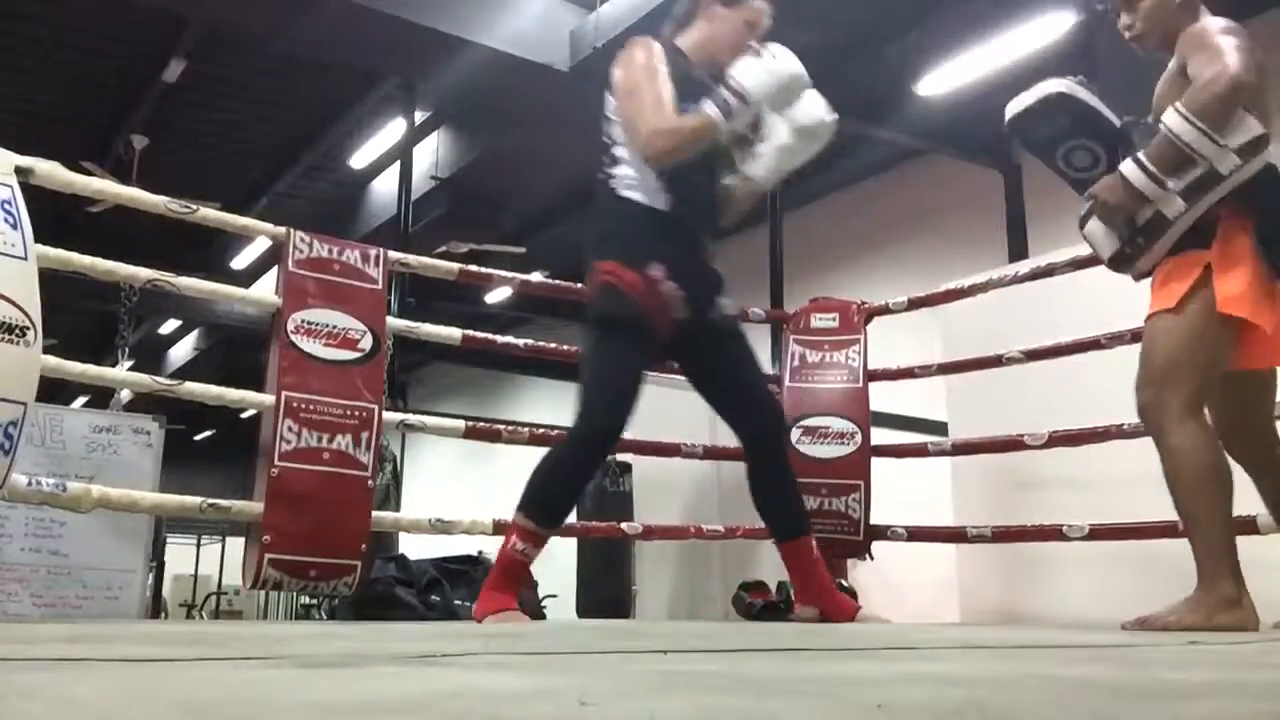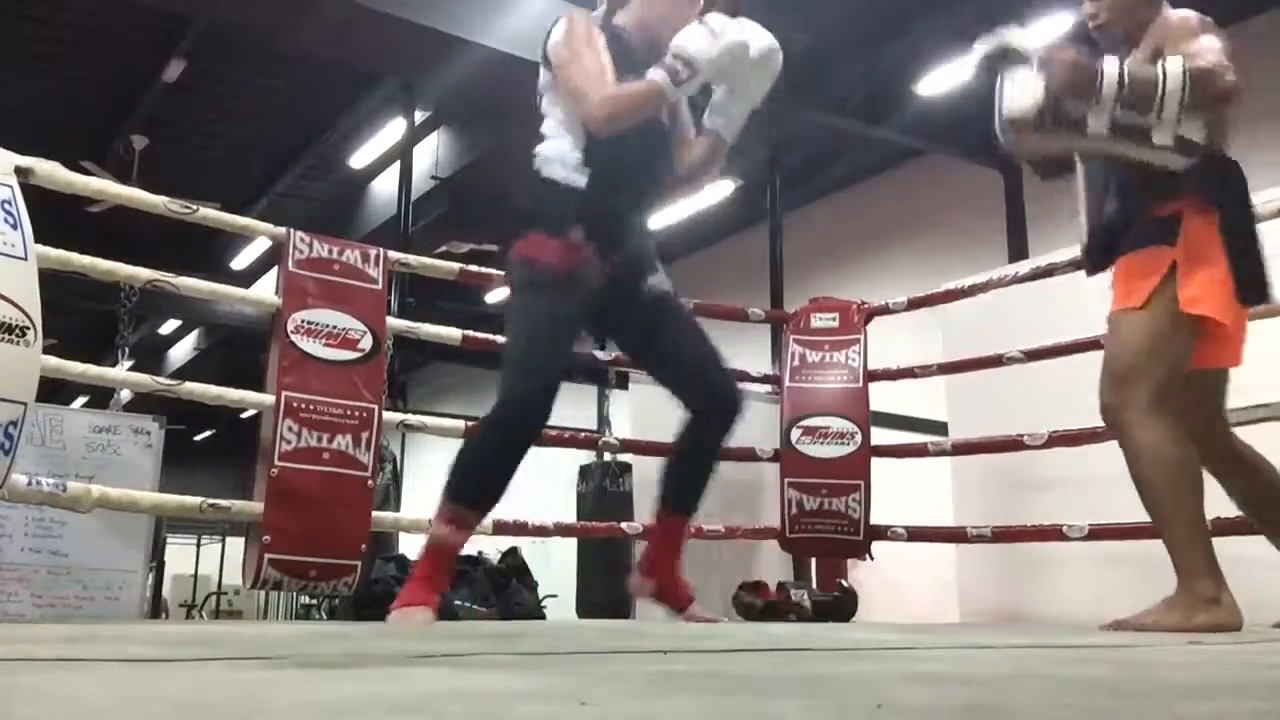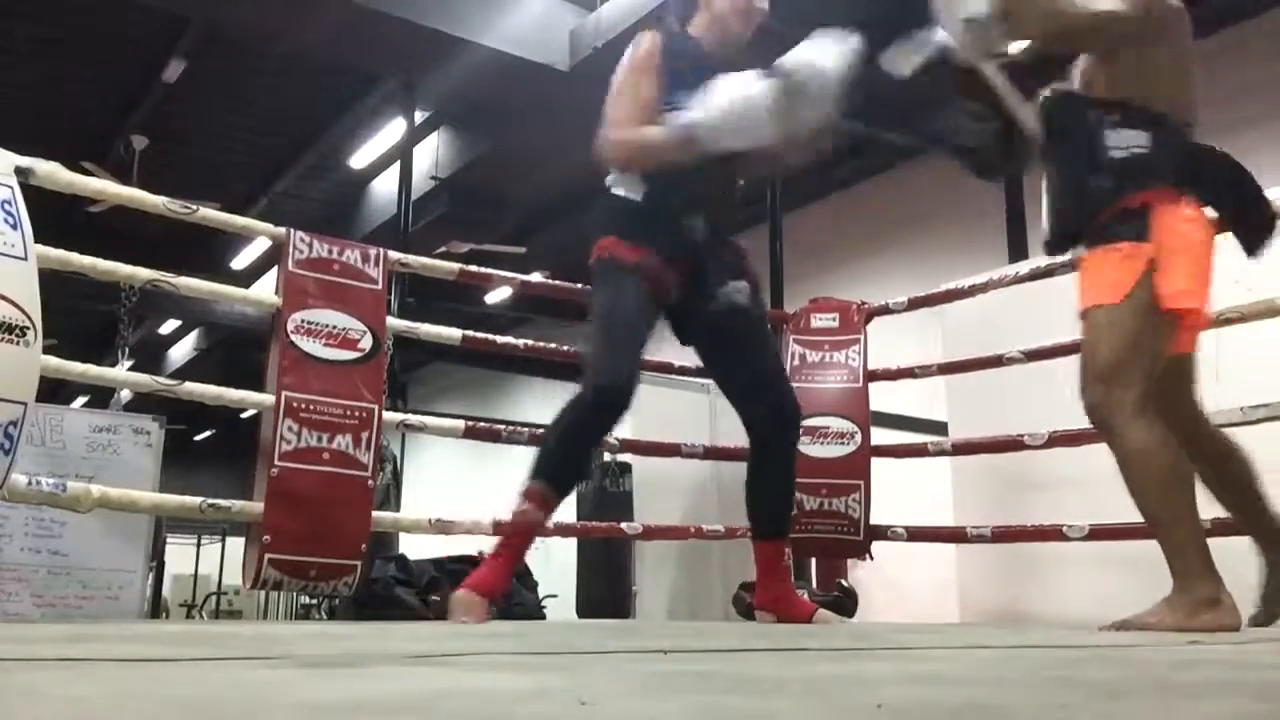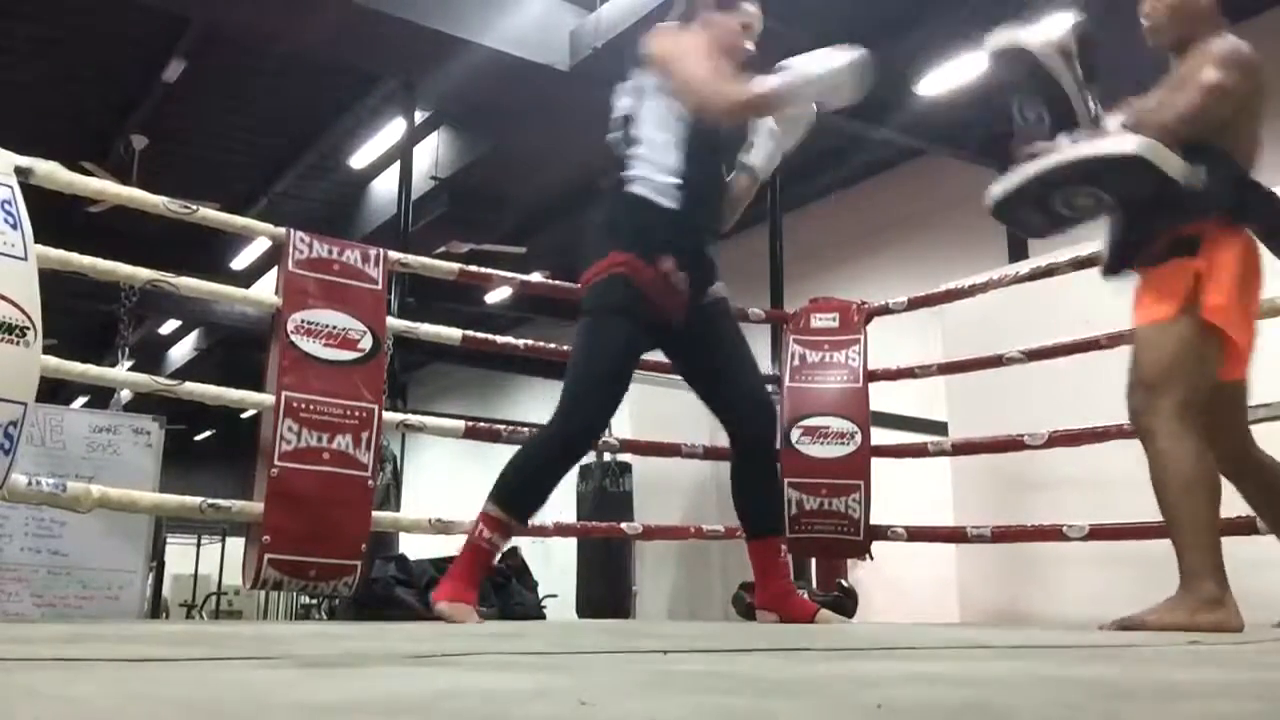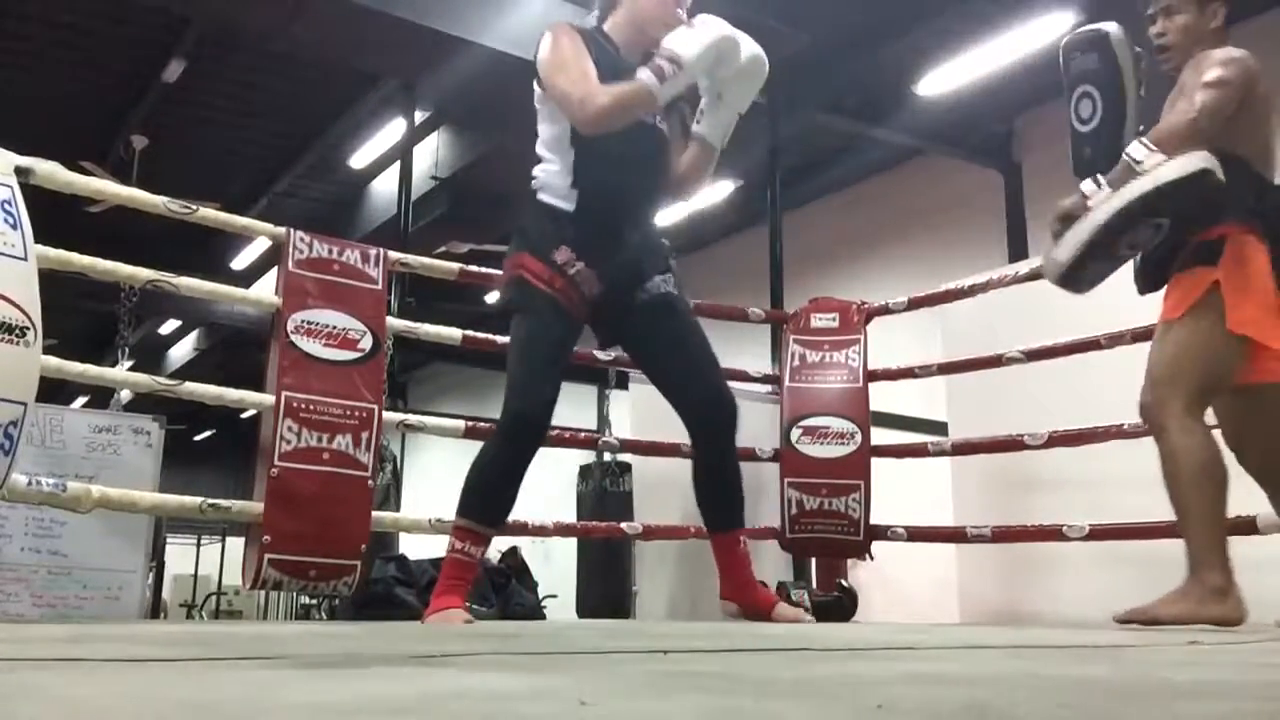
dt=0.4s
person 1, frame 1
right shoulder: (1188, 65)
left elbow: (1229, 85)
left wrist: (1133, 179)
left hip: (1219, 246)
right hip: (1214, 252)
left knee: (1166, 403)
left ankle: (1220, 591)
person 1, frame 2
right shoulder: (1139, 69)
left elbow: (1218, 82)
left wrist: (1098, 79)
right wrist: (1056, 104)
left hip: (1180, 237)
right hip: (1157, 246)
left knee: (1131, 401)
right knee: (1206, 435)
left ankle: (1201, 592)
person 1, frame 3
right shoulder: (1089, 56)
left hip: (1146, 226)
right hip: (1122, 234)
left knee: (1115, 398)
right knee: (1175, 417)
left ankle: (1199, 593)
person 1, frame 4
left shoulder: (1225, 55)
right shoulder: (1183, 78)
left elbow: (1168, 123)
left hip: (1201, 256)
right hip: (1182, 263)
left knee: (1159, 409)
right knee: (1227, 442)
left ankle: (1203, 596)
person 1, frame 5
left shoulder: (1227, 66)
right shoulder: (1198, 90)
left elbow: (1180, 136)
left wrist: (1095, 194)
left hip: (1227, 263)
right hip: (1217, 272)
left knee: (1167, 405)
left ankle: (1209, 583)
person 2, frame 1
left shoulder: (709, 91)
right shoulder: (646, 55)
right elbow: (657, 144)
left wrist: (773, 158)
right wrist: (737, 100)
left hip: (689, 279)
right hip: (633, 270)
left knee: (765, 423)
right knee: (600, 429)
left ankle: (820, 597)
right ankle: (499, 591)
person 2, frame 2
left shoulder: (654, 80)
left elbow: (683, 173)
right elbow: (600, 113)
left wrist: (732, 104)
right wrist: (686, 65)
left hip: (623, 254)
right hip: (558, 243)
left knee: (718, 396)
right knee: (527, 397)
left ankle: (661, 570)
right ankle: (422, 587)
person 2, frame 3
left shoulder: (744, 77)
left elbow: (795, 148)
right elbow: (615, 147)
left wrist: (811, 96)
right wrist: (700, 127)
left hip: (708, 265)
right hip: (635, 250)
left knee: (778, 416)
right knee: (608, 390)
left ankle: (777, 597)
right ankle: (493, 574)
person 2, frame 4
left shoulder: (698, 118)
left elbow: (718, 215)
right elbow: (726, 103)
left wrist: (769, 150)
right wrist: (805, 79)
left hip: (686, 277)
right hip: (633, 267)
left knee: (755, 420)
right knee: (576, 424)
left ankle: (779, 600)
right ankle: (457, 583)
person 2, frame 5
left shoulder: (656, 93)
left elbow: (679, 183)
right elbow: (591, 112)
left wrist: (719, 109)
right wrist: (675, 66)
left hip: (634, 266)
right hip: (559, 261)
left knee: (713, 410)
right knee: (523, 422)
left ankle: (742, 591)
right ankle: (449, 593)
